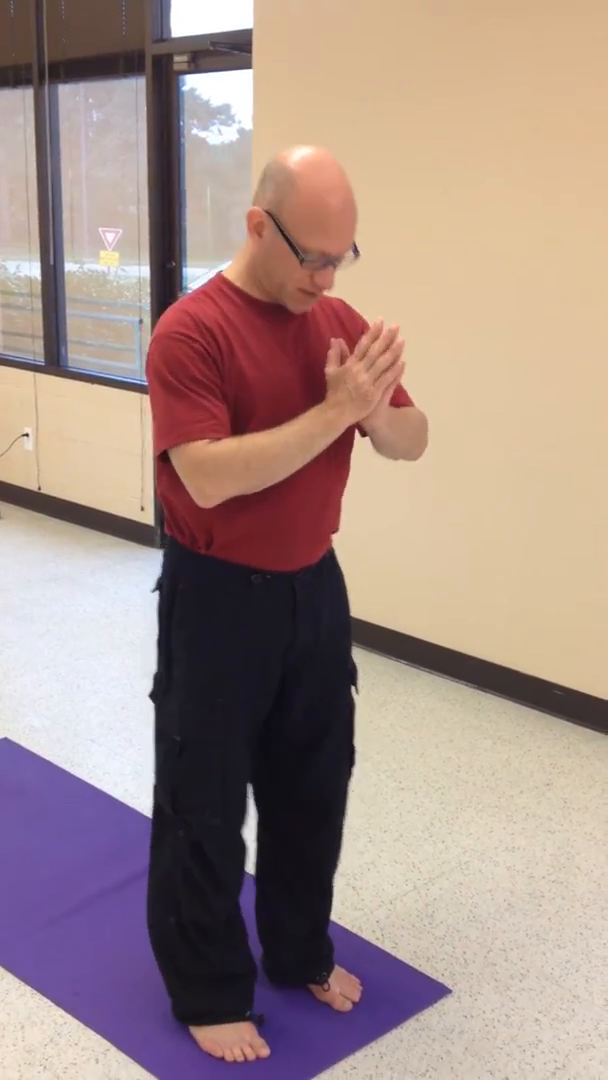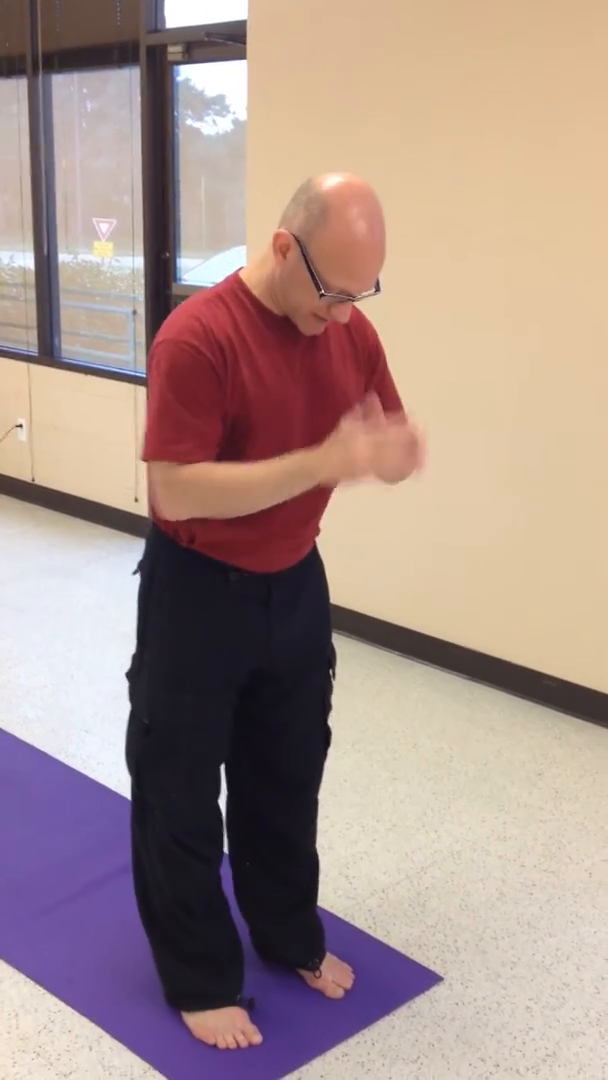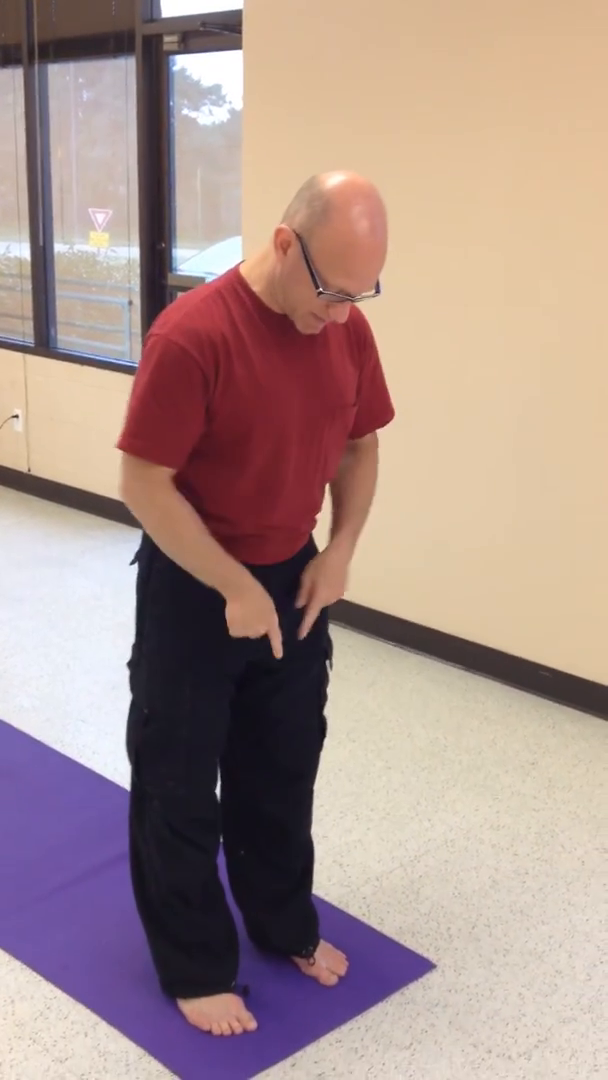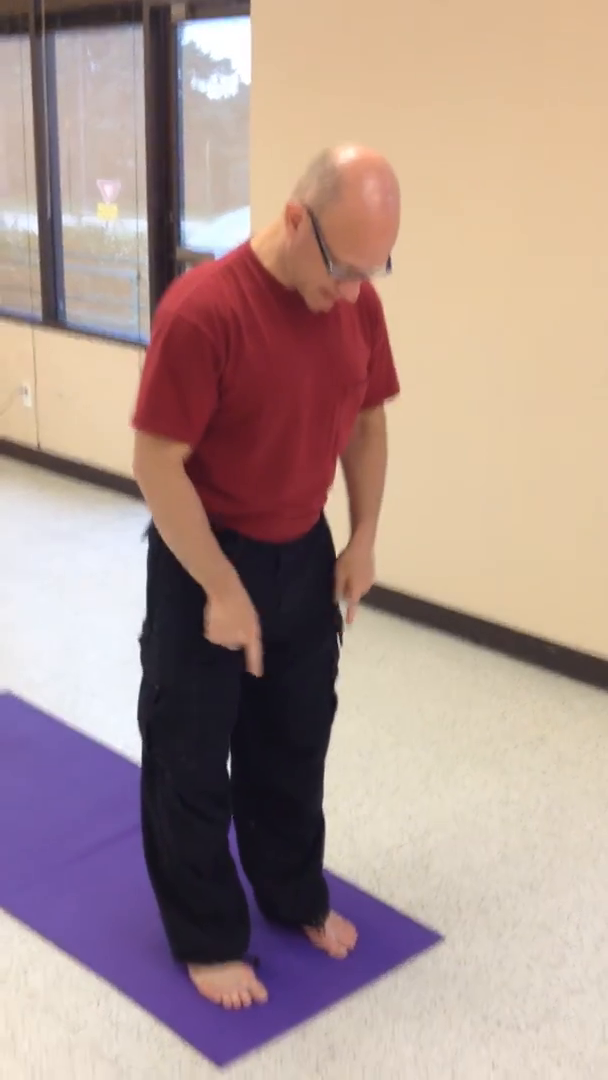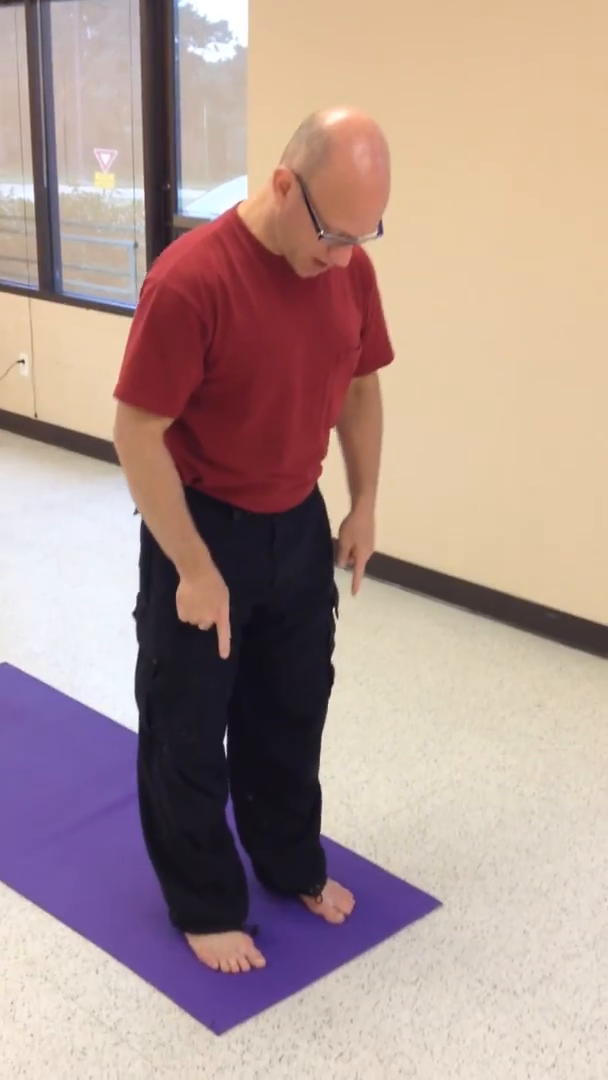
dt=0.3s
person 1, frame 1
left shoulder: (338, 321)
right shoulder: (191, 330)
left elbow: (409, 439)
right elbow: (208, 477)
left wrist: (376, 406)
right wrist: (335, 411)
left hip: (313, 588)
right hip: (216, 601)
left knee: (313, 788)
right knee: (204, 804)
left ankle: (300, 952)
right ankle: (208, 994)
person 1, frame 2
left shoulder: (350, 332)
right shoulder: (197, 335)
left elbow: (391, 444)
right elbow: (178, 490)
left wrist: (396, 450)
right wrist: (326, 460)
left hip: (296, 585)
right hip: (197, 593)
left knee: (287, 776)
right knee: (181, 790)
left ankle: (290, 936)
right ankle: (199, 978)
person 1, frame 3
left shoulder: (348, 329)
right shoulder: (192, 334)
left elbow: (360, 444)
right elbow: (144, 485)
left wrist: (339, 550)
right wrist: (234, 587)
left hip: (292, 581)
right hip: (193, 589)
left knee: (283, 767)
right knee: (179, 782)
left ankle: (285, 924)
right ankle: (195, 966)
person 1, frame 4
left shoulder: (358, 302)
right shoulder: (201, 309)
left elbow: (368, 422)
right elbow: (157, 465)
left wrist: (362, 539)
right wrist: (221, 592)
left hip: (303, 555)
right hip: (204, 564)
left knee: (294, 743)
right knee: (191, 759)
left ankle: (295, 895)
right ankle: (205, 937)
person 1, frame 5
left shoulder: (350, 268)
right shoulder: (188, 280)
left elbow: (361, 389)
right elbow: (138, 433)
left wrist: (363, 507)
right wrist: (194, 570)
left hip: (299, 525)
right hip: (202, 532)
left knee: (292, 711)
right knee: (188, 730)
left ankle: (292, 863)
right ankle: (205, 905)
